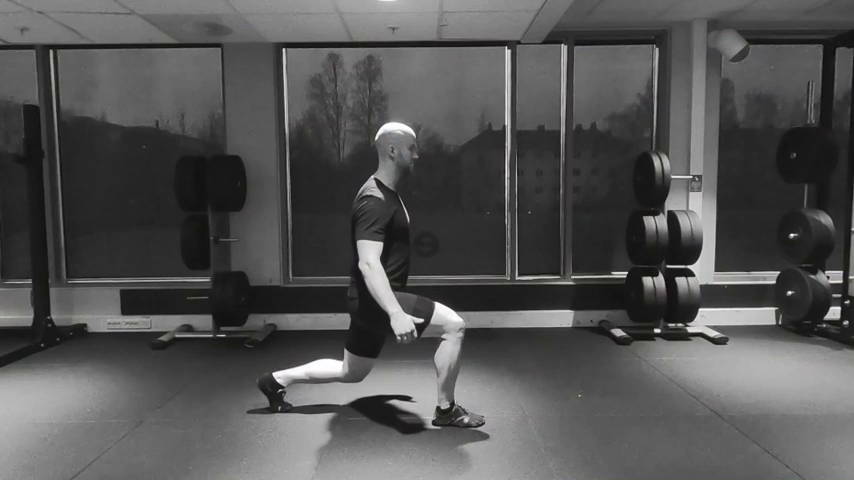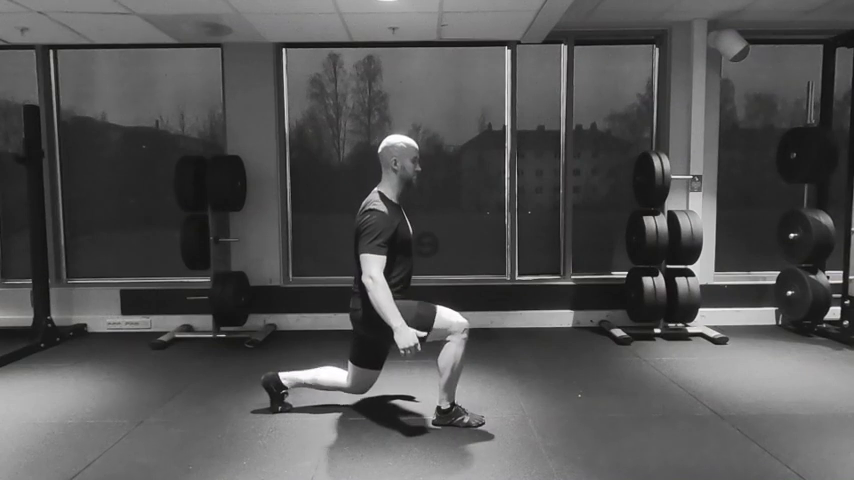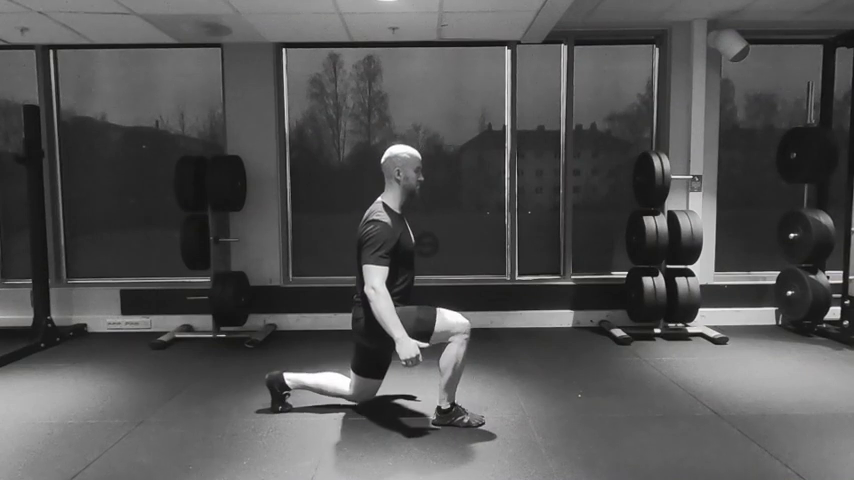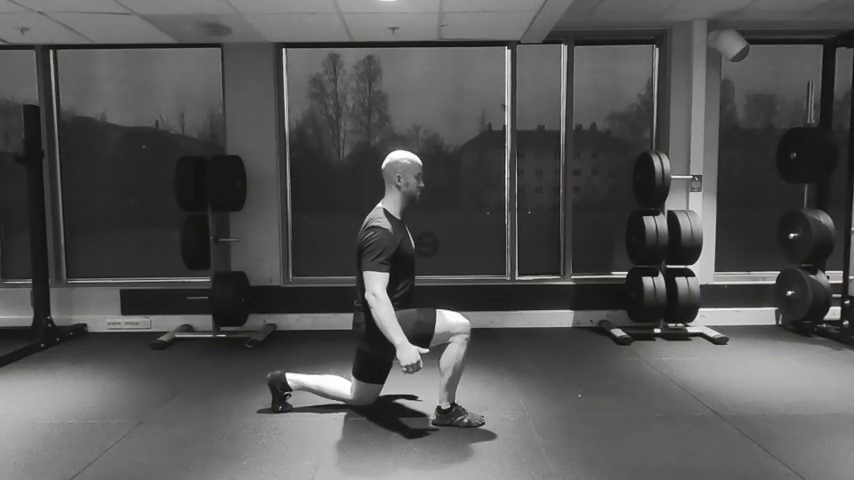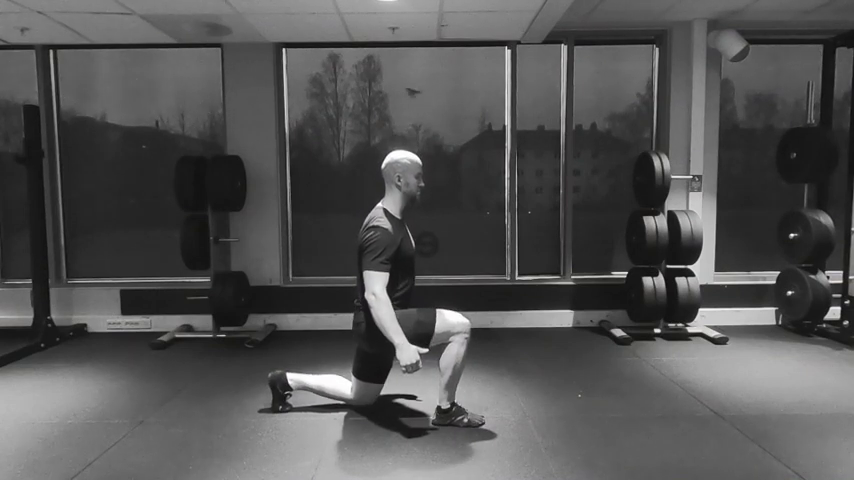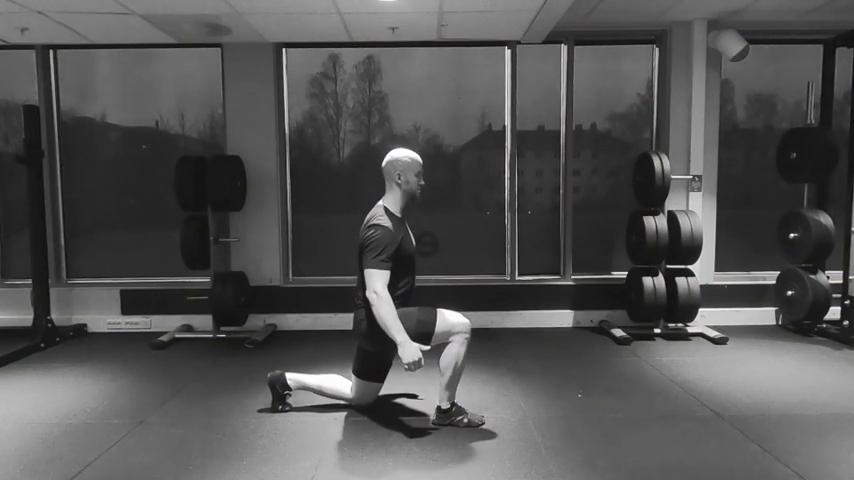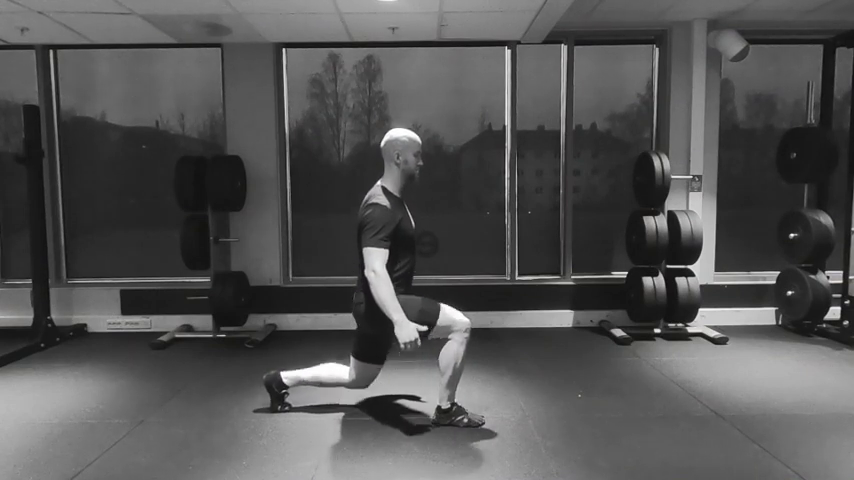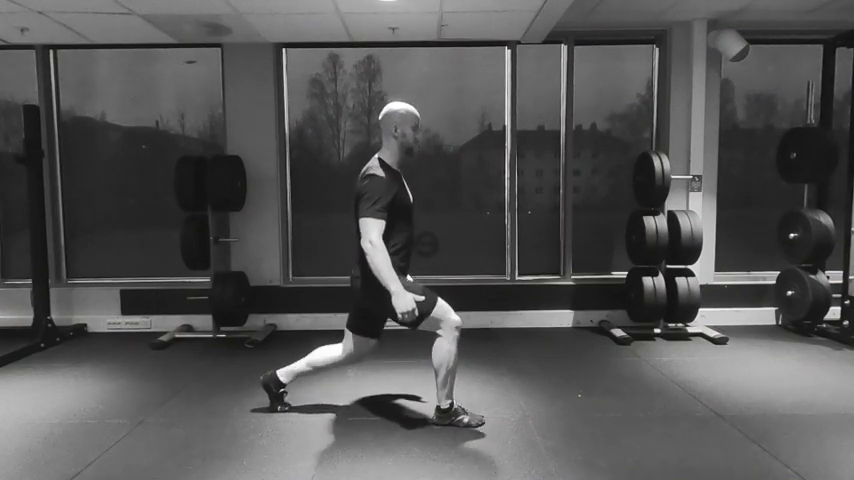
dt=0.2s
person 1, frame 1
left shoulder: (385, 192)
right shoulder: (375, 201)
right elbow: (367, 263)
left wrist: (393, 308)
right wrist: (396, 313)
left hip: (371, 300)
right hip: (375, 300)
left knee: (350, 372)
right knee: (454, 326)
left ankle: (276, 380)
right ankle: (446, 409)
person 1, frame 2
left shoulder: (388, 205)
right shoulder: (378, 214)
right elbow: (371, 277)
left wrist: (395, 321)
right wrist: (400, 327)
left hip: (374, 311)
right hip: (378, 311)
left knee: (355, 383)
right knee: (458, 327)
left ankle: (280, 380)
right ankle: (446, 410)
person 1, frame 3
left shoulder: (390, 215)
right shoulder: (381, 225)
right elbow: (373, 288)
left wrist: (396, 331)
right wrist: (401, 338)
left hip: (377, 320)
right hip: (379, 319)
left knee: (357, 392)
right knee: (460, 328)
left ankle: (283, 381)
right ankle: (446, 410)
person 1, frame 4
left shoulder: (390, 220)
right shoulder: (382, 231)
right elbow: (374, 295)
left wrist: (397, 338)
right wrist: (402, 345)
left hip: (378, 324)
right hip: (380, 324)
left knee: (359, 396)
right knee: (460, 328)
left ankle: (285, 381)
right ankle: (446, 409)
person 1, frame 5
left shoulder: (390, 220)
right shoulder: (382, 231)
right elbow: (374, 294)
left wrist: (397, 337)
right wrist: (402, 344)
left hip: (377, 324)
right hip: (380, 323)
left knee: (359, 395)
right knee: (460, 327)
left ankle: (285, 380)
right ankle: (446, 409)
person 1, frame 6
left shoulder: (391, 218)
right shoulder: (382, 229)
right elbow: (375, 293)
left wrist: (400, 335)
right wrist: (403, 342)
left hip: (377, 323)
right hip: (381, 322)
left knee: (359, 395)
right knee: (460, 327)
left ankle: (285, 380)
right ankle: (446, 410)
person 1, frame 7
left shoulder: (390, 199)
right shoulder: (381, 208)
right elbow: (374, 272)
left wrist: (399, 313)
right wrist: (400, 321)
left hip: (377, 306)
right hip: (384, 305)
left knee: (357, 378)
right knee: (459, 326)
left ankle: (281, 380)
right ankle: (446, 410)
person 1, frame 8
left shoulder: (388, 173)
right shoulder: (378, 179)
right elbow: (370, 242)
left wrist: (401, 280)
right wrist: (397, 291)
left hip: (376, 282)
right hip: (382, 282)
left knee: (352, 351)
right knee: (449, 325)
left ankle: (278, 378)
right ankle: (446, 410)
